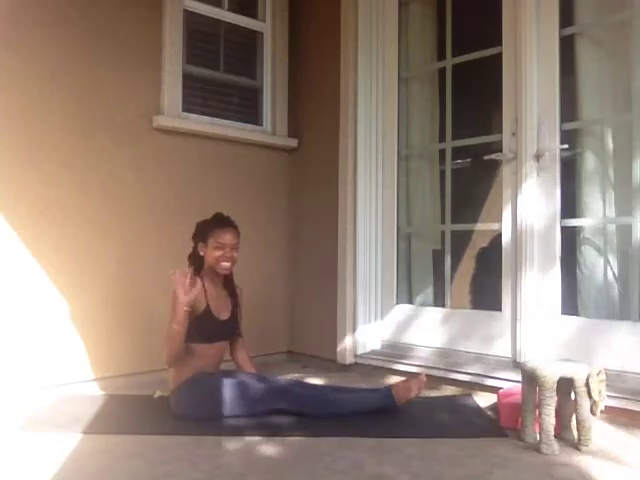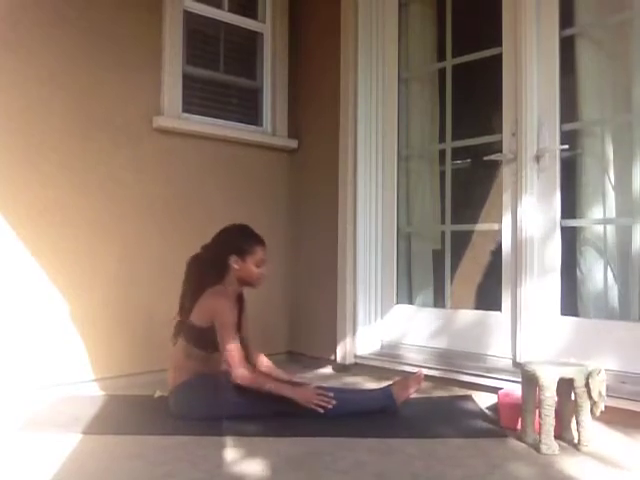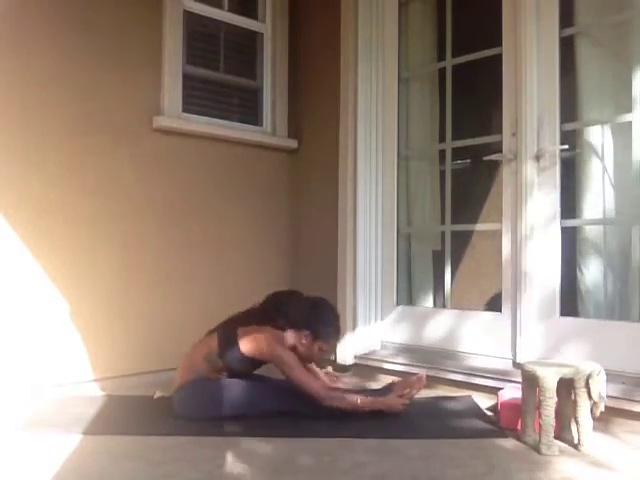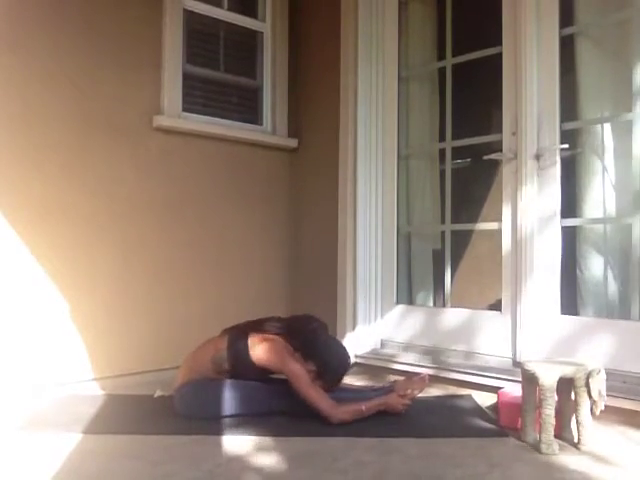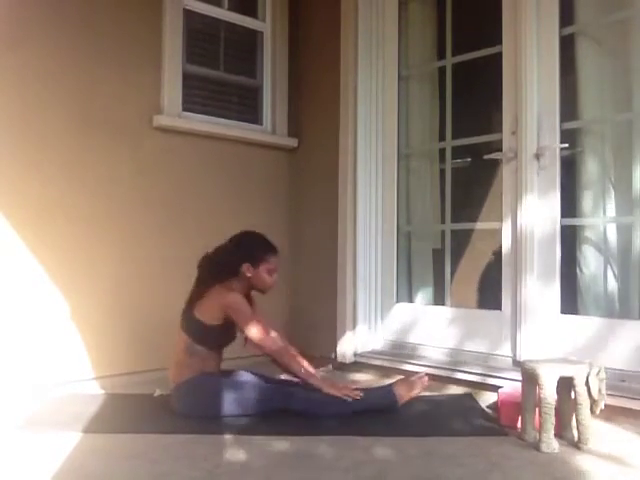
dt=1s
person 1, frame 1
left shoulder: (233, 292)
right shoulder: (191, 290)
right elbow: (171, 358)
left wrist: (259, 383)
right wrist: (182, 306)
left hip: (213, 382)
right hip: (191, 392)
left knee: (285, 387)
right knee: (281, 395)
left ankle: (385, 395)
right ankle: (387, 397)
person 1, frame 2
left shoulder: (234, 297)
right shoulder: (219, 302)
left elbow: (247, 352)
right elbow: (237, 373)
left wrist: (288, 381)
right wrist: (292, 391)
left hip: (206, 383)
right hip: (190, 394)
left knee: (288, 389)
right knee: (290, 398)
left ankle: (382, 397)
right ankle: (385, 399)
person 1, frame 3
left shoulder: (283, 334)
right shoulder: (272, 344)
left elbow: (324, 383)
right elbow: (326, 398)
left wrist: (378, 394)
right wrist: (379, 402)
left hip: (212, 384)
right hip: (194, 394)
left knee: (291, 391)
right knee: (285, 399)
person 1, frame 4
left shoulder: (293, 343)
right shoulder: (284, 356)
left elbow: (323, 390)
right elbow: (334, 413)
left wrist: (379, 392)
right wrist: (383, 402)
left hip: (210, 383)
right hip: (195, 393)
right knee: (285, 399)
left ankle: (385, 391)
person 1, frame 5
left shoulder: (237, 295)
right shoulder: (229, 299)
left elbow: (274, 339)
right elbow: (274, 350)
left wrist: (317, 376)
right wrist: (320, 383)
left hip: (206, 383)
right hip: (194, 392)
left knee: (292, 389)
right knee: (288, 398)
left ankle: (387, 395)
right ankle: (390, 396)
